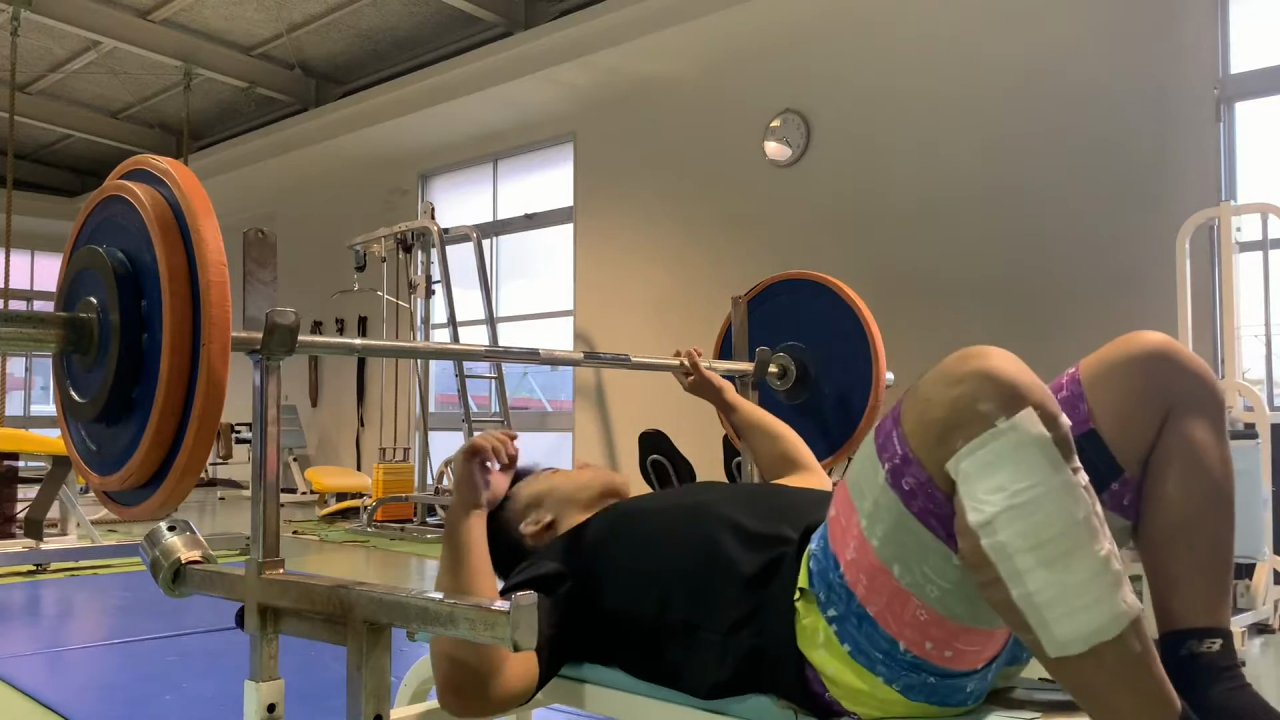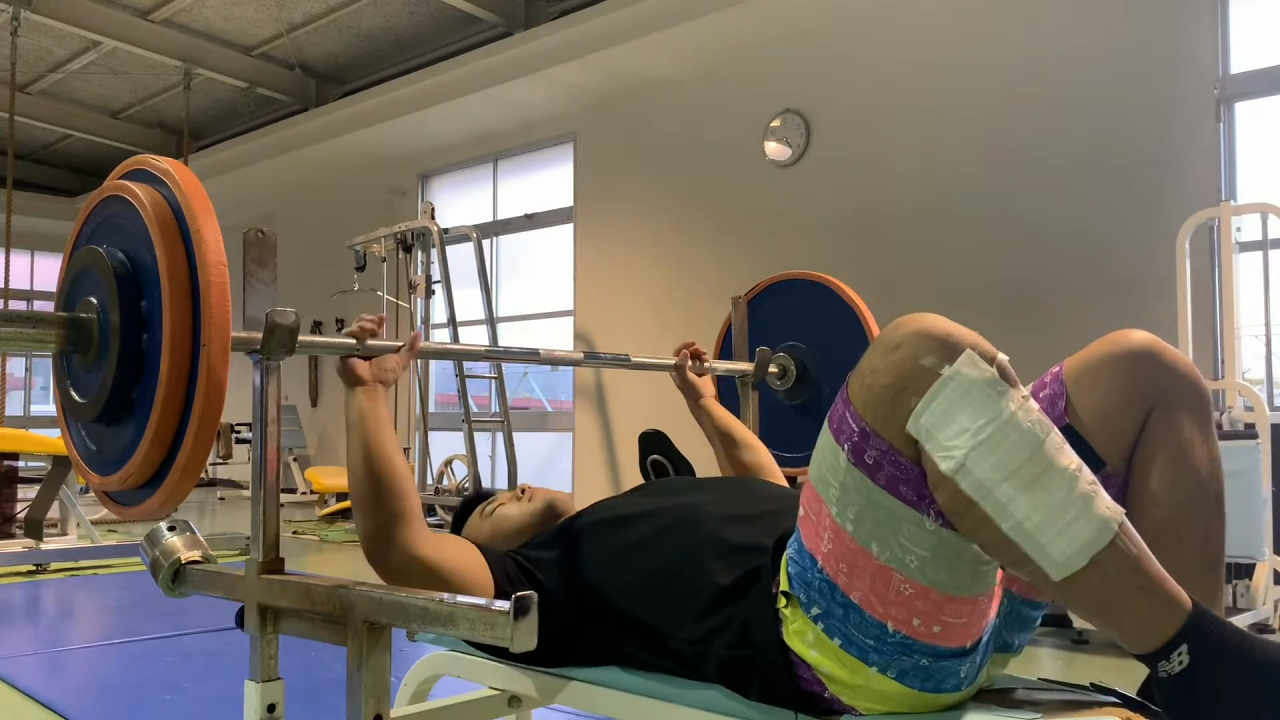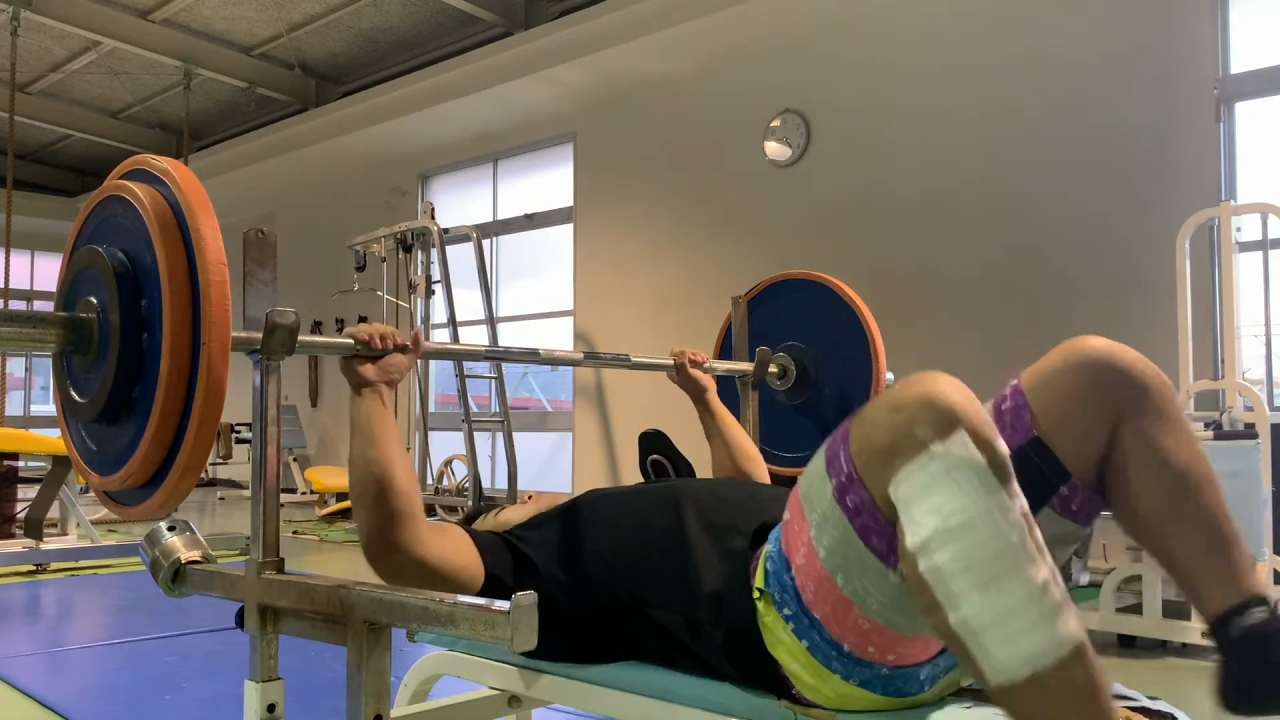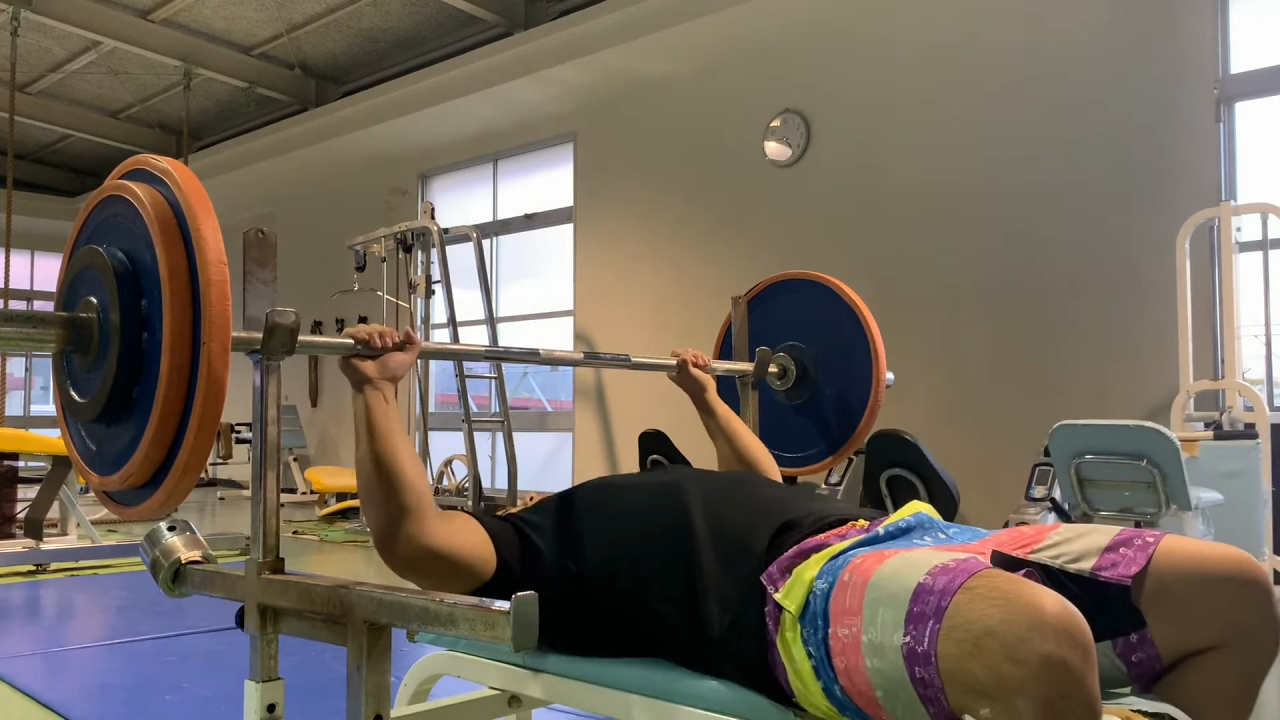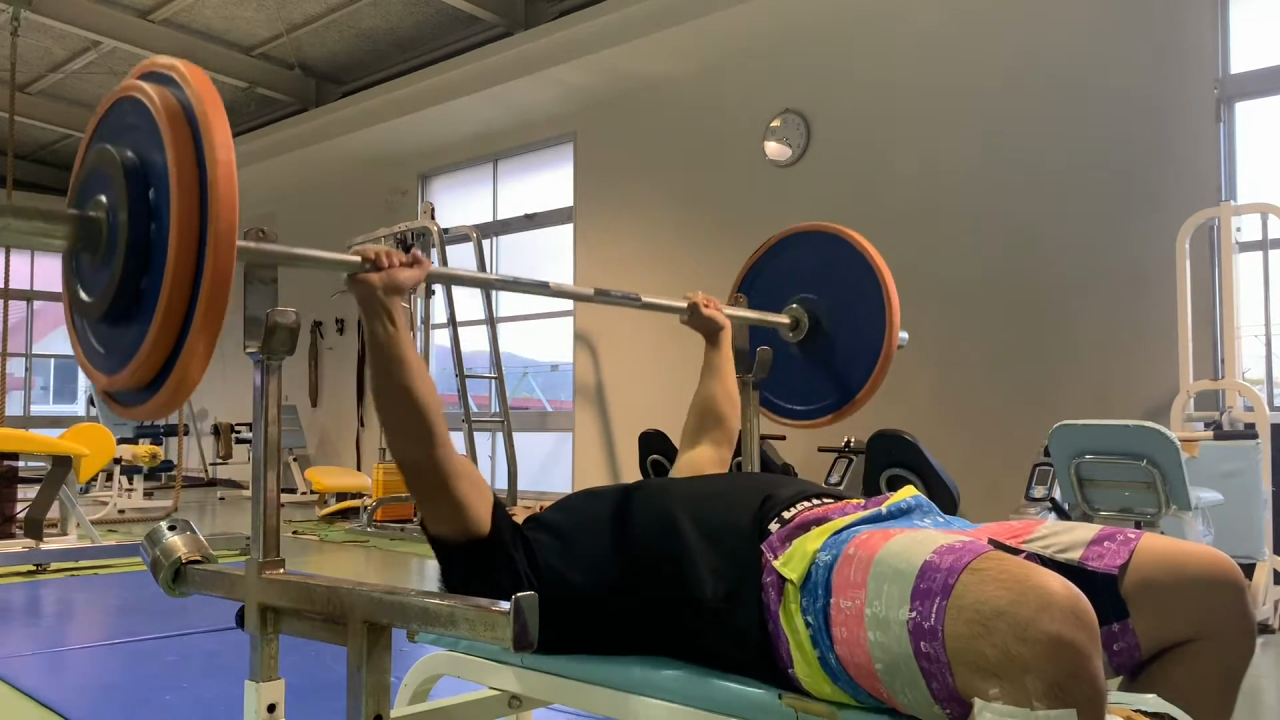
dt=1s
person 1, frame 1
left shoulder: (671, 526)
right shoulder: (561, 573)
left elbow: (802, 473)
left wrist: (725, 398)
right wrist: (467, 512)
left hip: (985, 595)
right hip: (859, 635)
left knee: (1159, 372)
right knee: (983, 391)
person 1, frame 2
left shoulder: (640, 528)
right shoulder: (536, 583)
left elbow: (766, 488)
right elbow: (398, 547)
left wrist: (704, 406)
right wrist: (368, 394)
left hip: (963, 594)
right hip: (838, 625)
left knee: (1143, 371)
right knee: (926, 354)
person 1, frame 3
left shoulder: (615, 528)
right shoulder: (523, 568)
left elbow: (753, 492)
right elbow: (398, 544)
left wrist: (708, 398)
right wrist: (373, 393)
left hip: (939, 590)
right hip: (813, 618)
left knee: (1105, 376)
right knee: (927, 414)
person 1, frame 4
left shoulder: (620, 525)
right shoulder: (527, 557)
right elbow: (411, 539)
left wrist: (709, 398)
right wrist: (376, 389)
left hip: (889, 540)
right hip: (805, 593)
right knee: (1041, 641)
person 1, frame 5
left shoulder: (627, 528)
right shoulder: (518, 572)
left elbow: (712, 443)
right elbow: (429, 461)
left wrist: (718, 341)
right wrist: (384, 313)
left knee: (1212, 592)
right knee: (1051, 626)
